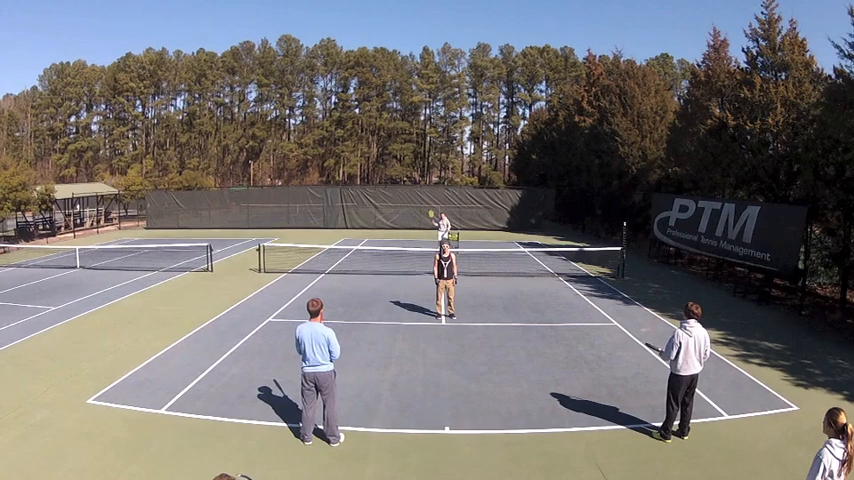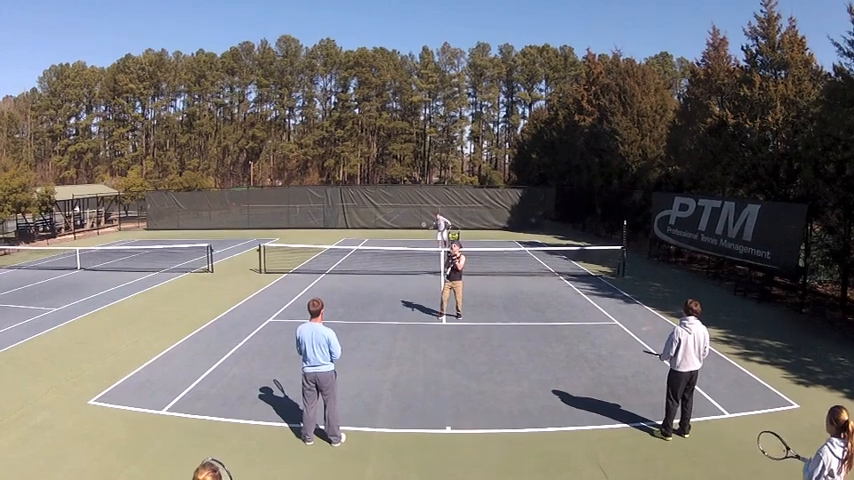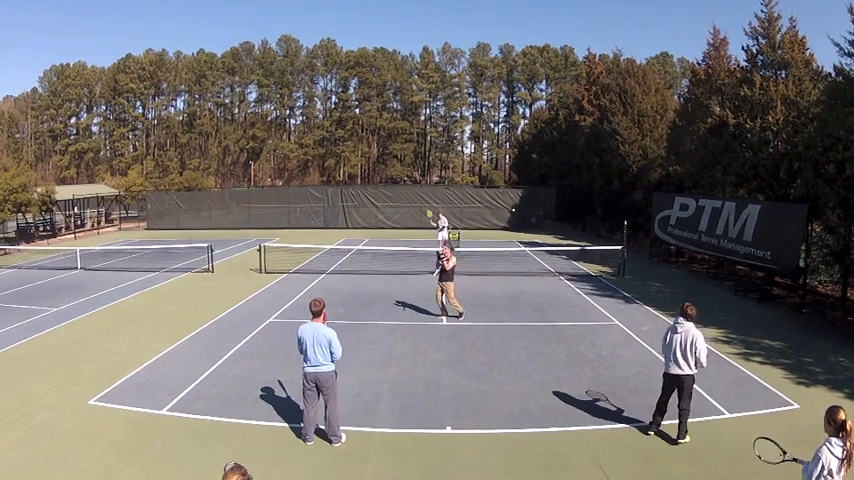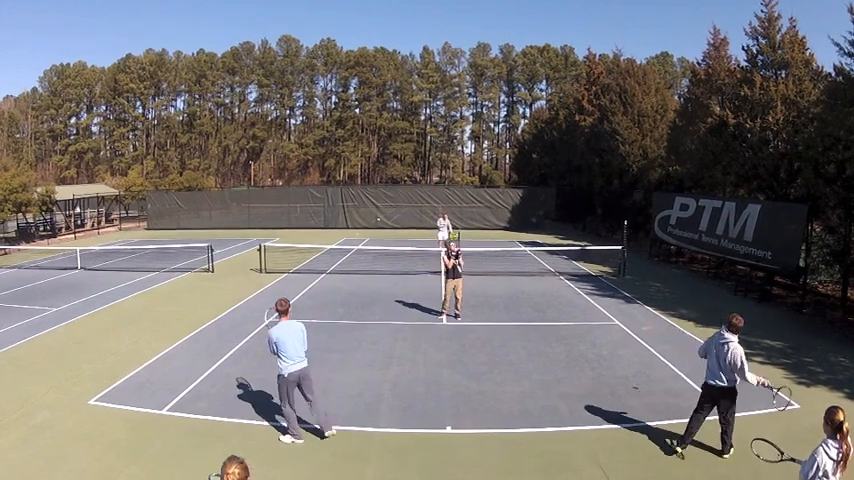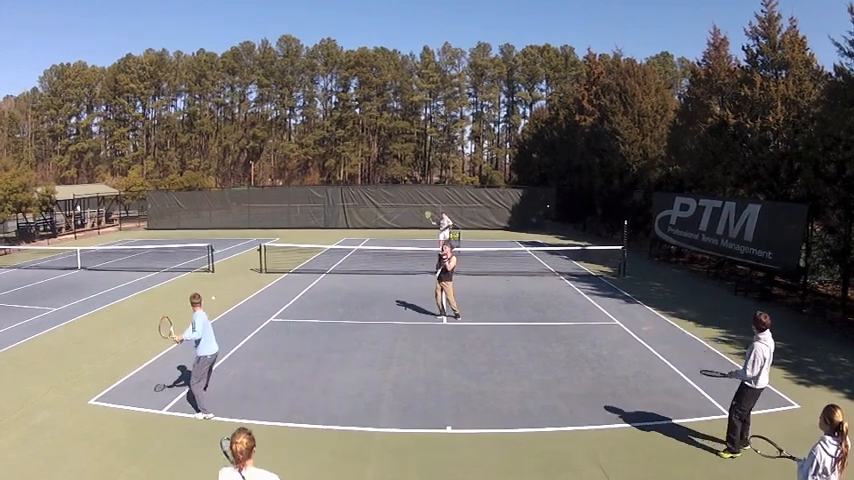
dt=1s
person 1, frame 1
left shoulder: (300, 329)
right shoulder: (327, 332)
left elbow: (299, 351)
right elbow: (336, 355)
left hip: (307, 372)
right hip: (325, 372)
left knee: (308, 405)
right knee: (329, 406)
left ankle: (306, 436)
right ankle: (334, 438)
person 1, frame 2
left shoulder: (300, 330)
right shoulder: (328, 332)
left elbow: (299, 351)
right elbow: (336, 355)
left hip: (308, 372)
right hip: (326, 372)
left knee: (309, 405)
right knee: (331, 406)
left ankle: (308, 436)
right ankle: (335, 437)
person 1, frame 3
left shoulder: (302, 329)
right shoulder: (329, 333)
left elbow: (301, 350)
right elbow: (337, 356)
left hip: (308, 372)
right hip: (326, 373)
left knee: (309, 406)
right knee: (331, 406)
left ankle: (308, 436)
right ankle: (335, 437)
person 1, frame 4
left shoulder: (272, 332)
right shoulder: (300, 326)
left elbow: (274, 352)
left hip: (287, 373)
right hip: (303, 368)
left knee: (287, 405)
right knee: (312, 400)
left ankle: (295, 435)
right ankle: (327, 428)
person 1, frame 5
left shoulder: (198, 316)
right shoulder: (199, 315)
left elbow: (197, 335)
right elbow: (191, 331)
left wrist: (183, 337)
right wrist: (182, 337)
left hip: (205, 354)
right hip: (213, 352)
left knee: (195, 383)
right knee: (204, 375)
left ankle: (204, 412)
right ankle: (202, 391)
person 2, frame 1
left shoulder: (679, 333)
right shoulder: (703, 333)
left elbow: (669, 355)
right elbow: (706, 355)
left wrist: (661, 353)
left hip: (679, 374)
right hip: (695, 374)
left knee: (673, 404)
right knee: (688, 403)
left ankle: (665, 433)
right ankle: (684, 431)
person 2, frame 2
left shoulder: (679, 330)
right shoulder: (703, 330)
left elbow: (669, 352)
right elbow: (705, 352)
left wrist: (662, 357)
left hip: (678, 371)
right hip: (694, 370)
left knee: (672, 401)
right knee: (688, 400)
left ankle: (667, 431)
right ankle: (684, 429)
person 2, frame 3
left shoulder: (670, 330)
right shoulder: (696, 334)
left elbow: (664, 351)
right elbow: (701, 359)
right wrist: (696, 366)
left hip: (670, 372)
right hip: (687, 375)
left knee: (663, 400)
right knee: (684, 406)
left ankle: (653, 426)
right ankle: (682, 435)
person 2, frame 4
left shoulder: (714, 338)
right shoulder: (736, 349)
left elbow: (701, 353)
right elbow: (744, 374)
right wrist: (760, 381)
left hip: (710, 385)
right hip: (727, 390)
left knee: (698, 414)
right knee: (727, 420)
left ankle: (682, 443)
right ankle: (726, 449)
person 2, frame 5
left shoulder: (758, 346)
right shoulder: (768, 340)
left elbow: (750, 372)
left wrist: (734, 373)
right wrist: (741, 371)
left hip: (751, 385)
right hip: (758, 384)
left knee: (735, 413)
right knee: (744, 413)
left ankle: (733, 448)
right ankle: (743, 441)
